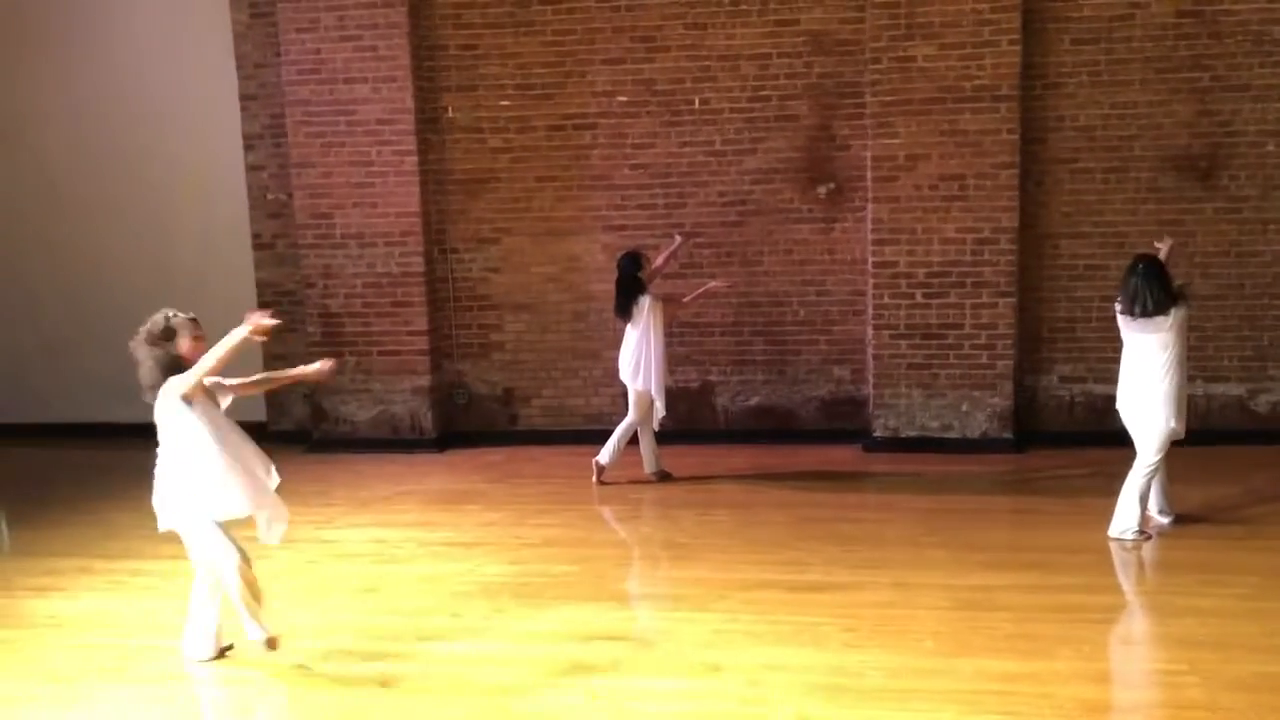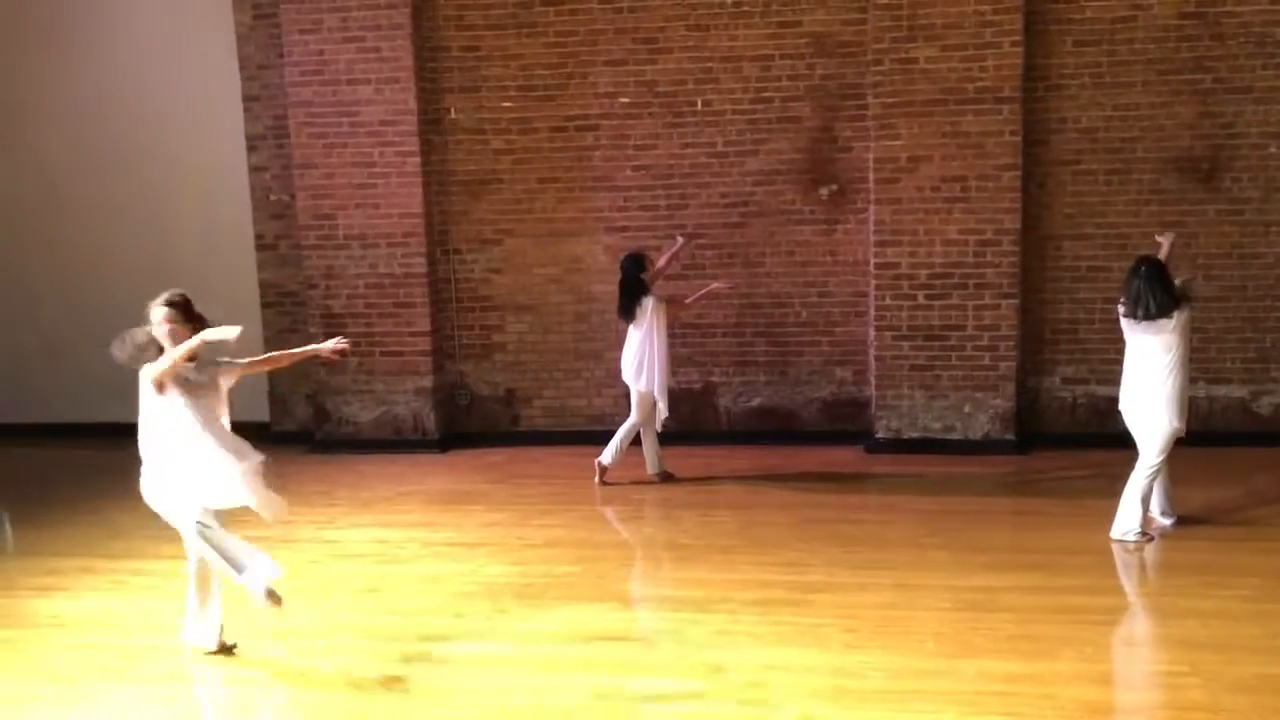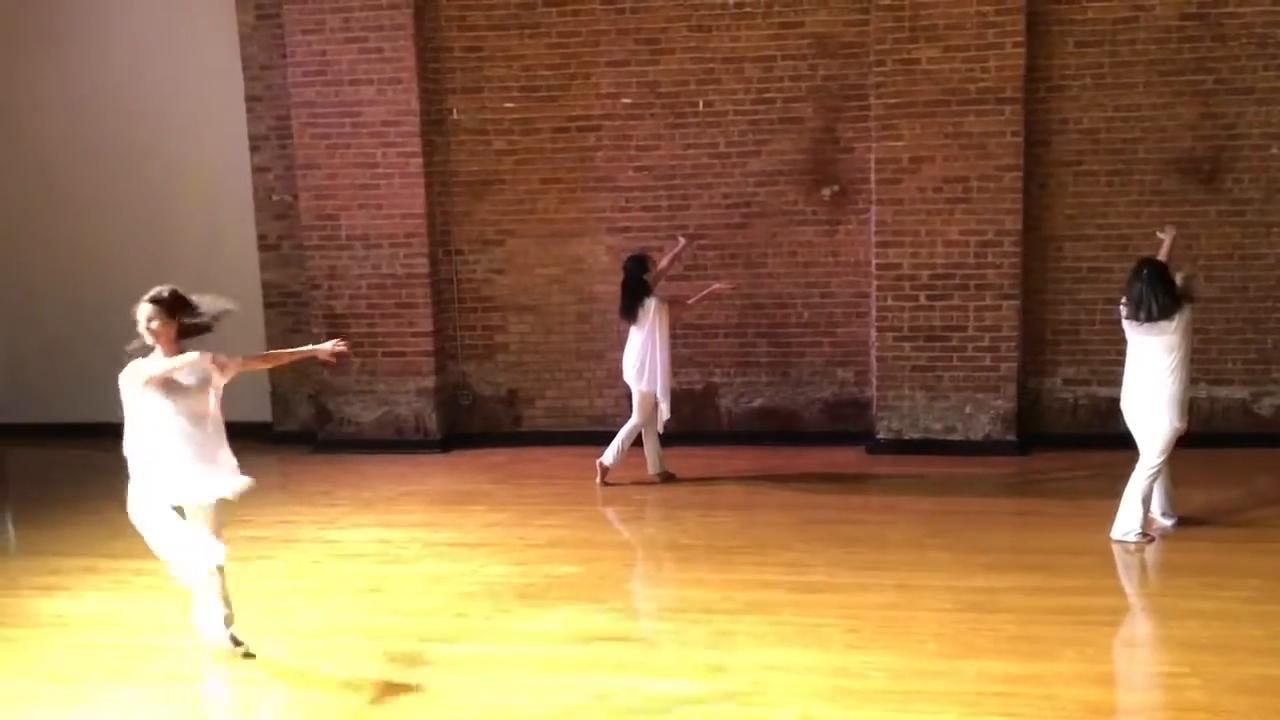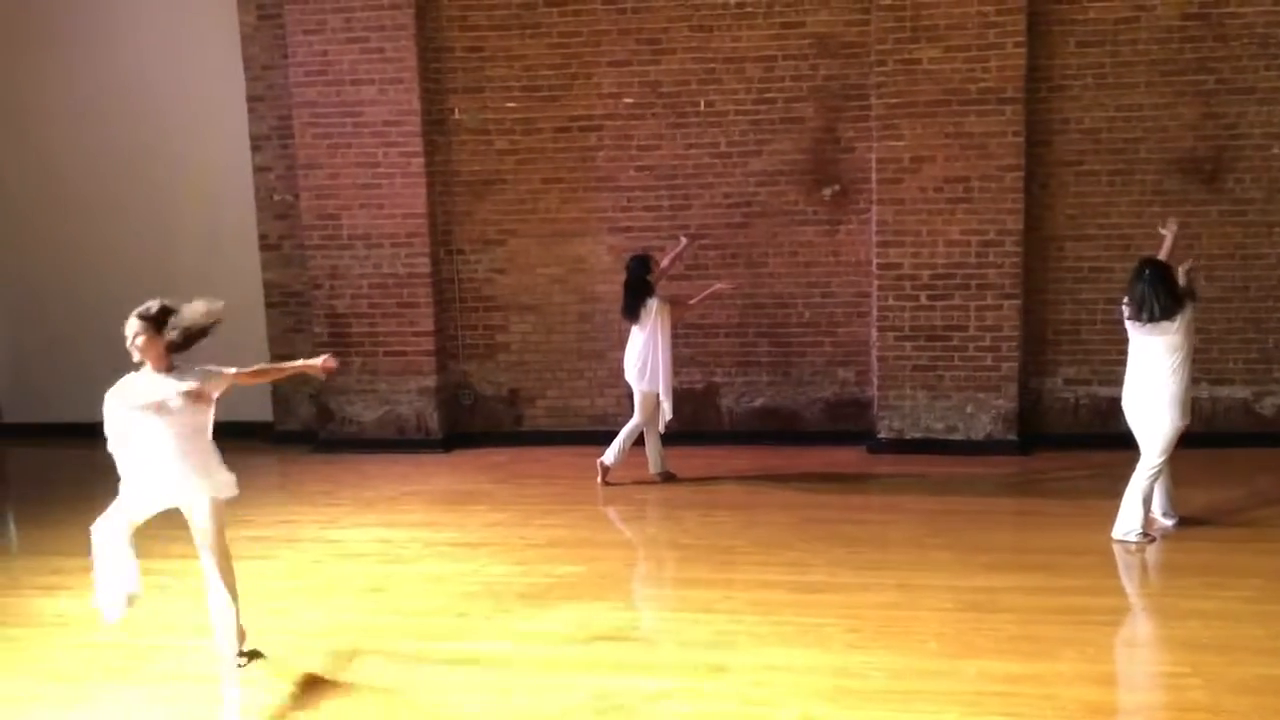
dt=0.1s
person 1, frame 1
left shoulder: (205, 388)
right shoulder: (176, 386)
left elbow: (249, 384)
right elbow: (205, 369)
left wrist: (301, 371)
right wrist: (243, 332)
left hip: (205, 493)
right hip: (184, 496)
left knee: (211, 564)
right knee: (232, 560)
left ankle: (202, 643)
right ankle: (256, 627)
person 1, frame 2
left shoulder: (210, 370)
right shoulder: (153, 374)
left elbow: (261, 362)
right elbow: (168, 362)
left wrist: (313, 348)
right wrist: (203, 336)
left hip: (205, 477)
right hip: (170, 476)
left knee: (203, 554)
right knee: (198, 524)
left ankle: (206, 636)
right ankle: (256, 574)
person 1, frame 3
left shoulder: (209, 365)
right shoulder: (137, 371)
left elbow: (261, 361)
right elbow: (151, 374)
left wrist: (313, 350)
right wrist: (186, 360)
left hip: (202, 471)
right hip: (155, 470)
left knee: (208, 543)
right knee: (148, 515)
left ankle: (217, 627)
right ankle: (197, 566)
person 1, frame 4
left shoulder: (198, 377)
right shoulder: (130, 387)
left elbow: (252, 375)
right elbow: (137, 400)
left wrist: (303, 365)
right wrist: (183, 394)
left hip: (197, 480)
right hip: (147, 481)
left knee: (216, 557)
right knee: (107, 529)
left ankle: (230, 641)
right ankle: (119, 591)
person 2, frame 1
left shoulder: (1123, 312)
right shoulder: (1175, 316)
left elbow: (1143, 285)
right elbow: (1177, 294)
left wrist: (1162, 254)
right wrist: (1162, 263)
left hip: (1131, 400)
right hip: (1160, 403)
left knee: (1152, 456)
right knee: (1148, 462)
left ankle: (1159, 511)
right ankle: (1125, 526)
person 2, frame 2
left shoulder: (1126, 314)
right shoulder: (1178, 317)
left elbow: (1145, 284)
right elbow: (1179, 293)
left wrist: (1164, 249)
right wrist: (1176, 284)
left hip: (1134, 401)
right hip: (1162, 404)
left knee: (1155, 457)
right knee: (1150, 463)
left ankle: (1162, 513)
right ankle: (1126, 527)
person 2, frame 3
left shoulder: (1127, 313)
right shoulder: (1179, 318)
left elbow: (1149, 279)
right elbow: (1183, 294)
left wrist: (1167, 243)
right wrist: (1181, 280)
left hip: (1135, 401)
right hip: (1164, 404)
left knee: (1155, 457)
right knee: (1151, 463)
left ankle: (1162, 514)
right ankle: (1127, 528)
person 2, frame 4
left shoulder: (1130, 313)
right shoulder: (1181, 317)
left elbow: (1151, 277)
right elbow: (1186, 291)
left wrist: (1169, 238)
right wrist: (1184, 273)
left hip: (1136, 400)
right hip: (1165, 404)
left knee: (1157, 457)
right knee: (1152, 463)
left ankle: (1163, 514)
right ankle: (1128, 527)
person 3, frame 1
left shoulder: (635, 294)
right shoulder: (648, 302)
left elbow: (659, 266)
right elbow: (682, 303)
left wrist: (677, 245)
right wrist: (708, 287)
left hip: (638, 362)
right hip: (640, 365)
left knee: (645, 418)
right knee: (635, 418)
left ankle: (653, 467)
right ankle: (602, 461)
person 3, frame 2
left shoulder: (637, 295)
right shoulder: (651, 303)
left elbow: (662, 267)
right elbow: (684, 304)
left wrist: (679, 247)
right wrist: (711, 288)
left hip: (640, 363)
right hip: (643, 366)
left knee: (648, 419)
right knee: (638, 419)
left ankle: (656, 468)
right ankle: (605, 461)
person 3, frame 3
left shoulder: (640, 296)
right shoulder: (654, 304)
left elbow: (664, 267)
right elbow: (687, 305)
left wrist: (681, 248)
right wrist: (713, 289)
left hip: (642, 364)
right hip: (645, 367)
left knee: (650, 419)
right knee: (639, 420)
left ankle: (657, 468)
right ankle: (606, 462)
person 3, frame 4
left shoulder: (641, 295)
right shoulder: (656, 304)
left elbow: (666, 267)
right elbow: (688, 306)
left wrist: (683, 247)
right wrist: (714, 289)
left hip: (642, 363)
right hip: (647, 366)
left knee: (651, 419)
right knee: (641, 419)
left ankle: (658, 468)
right ankle: (607, 461)
